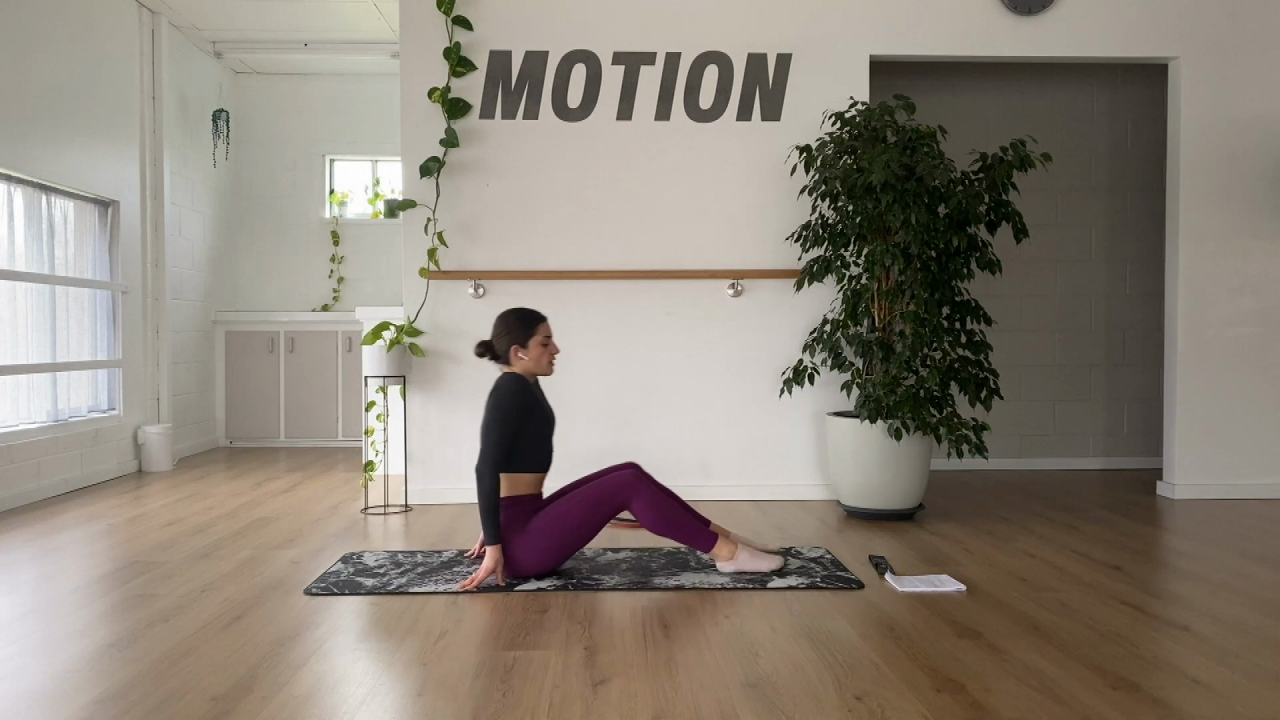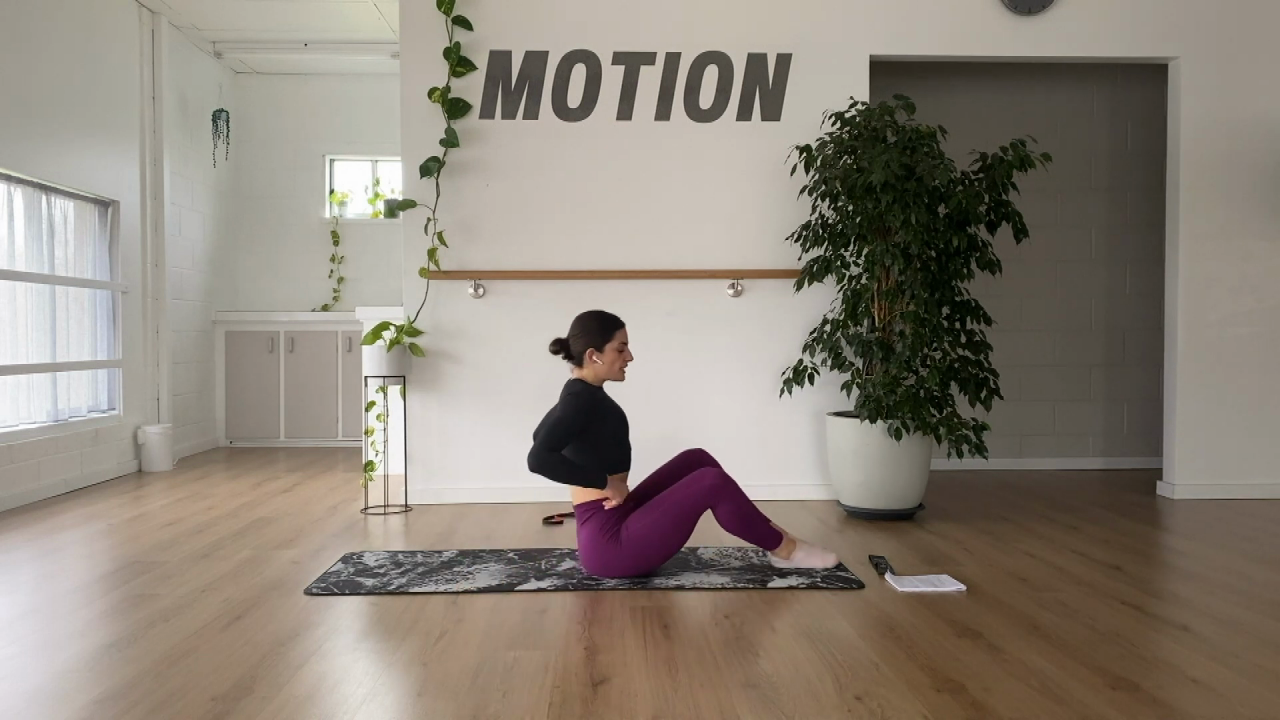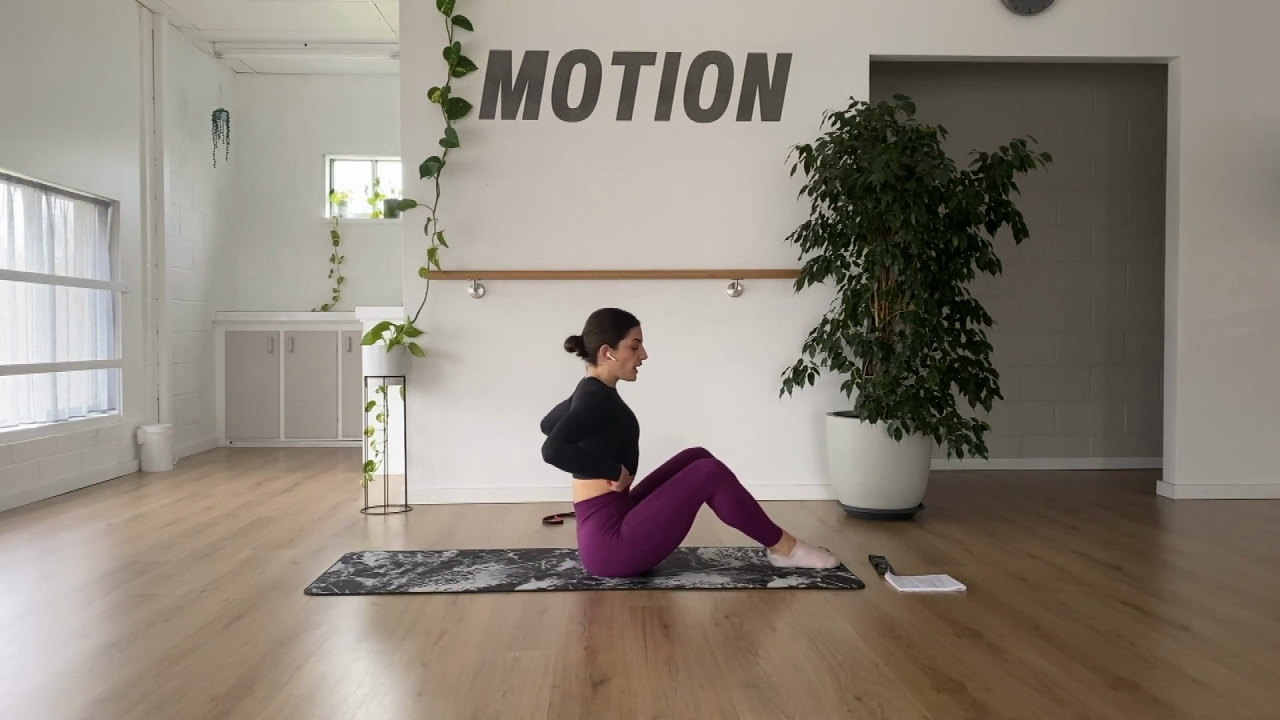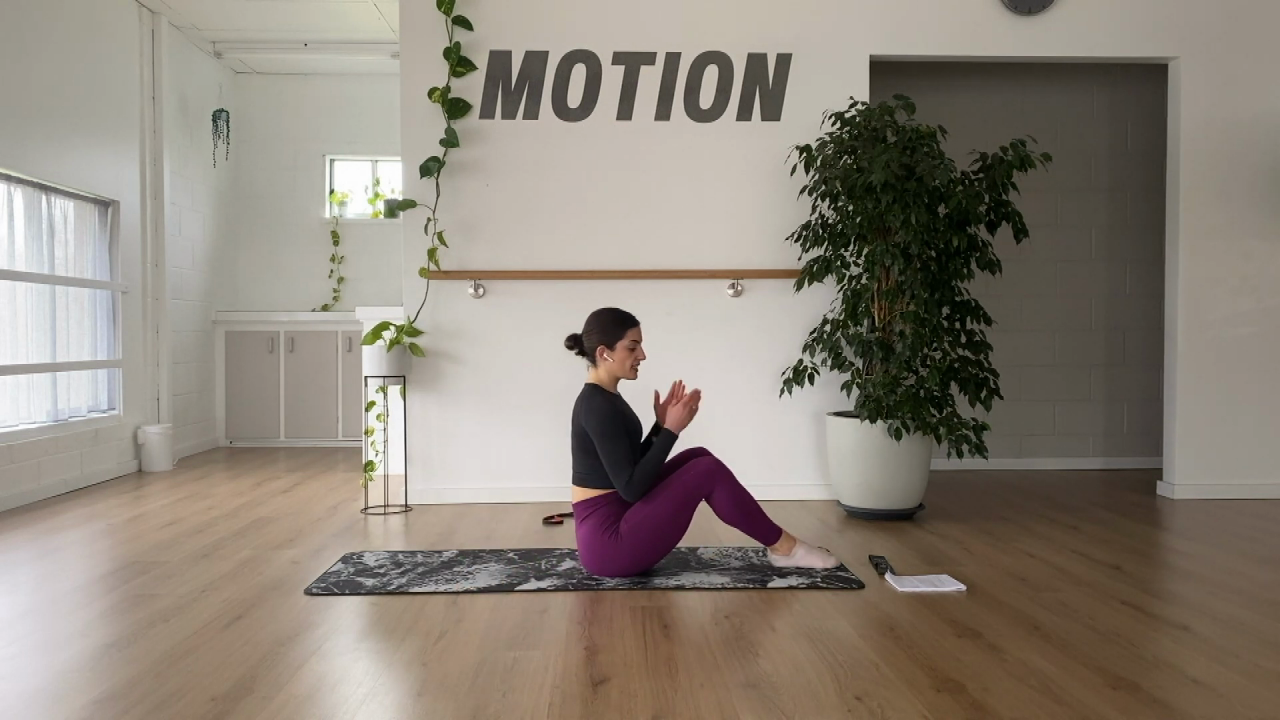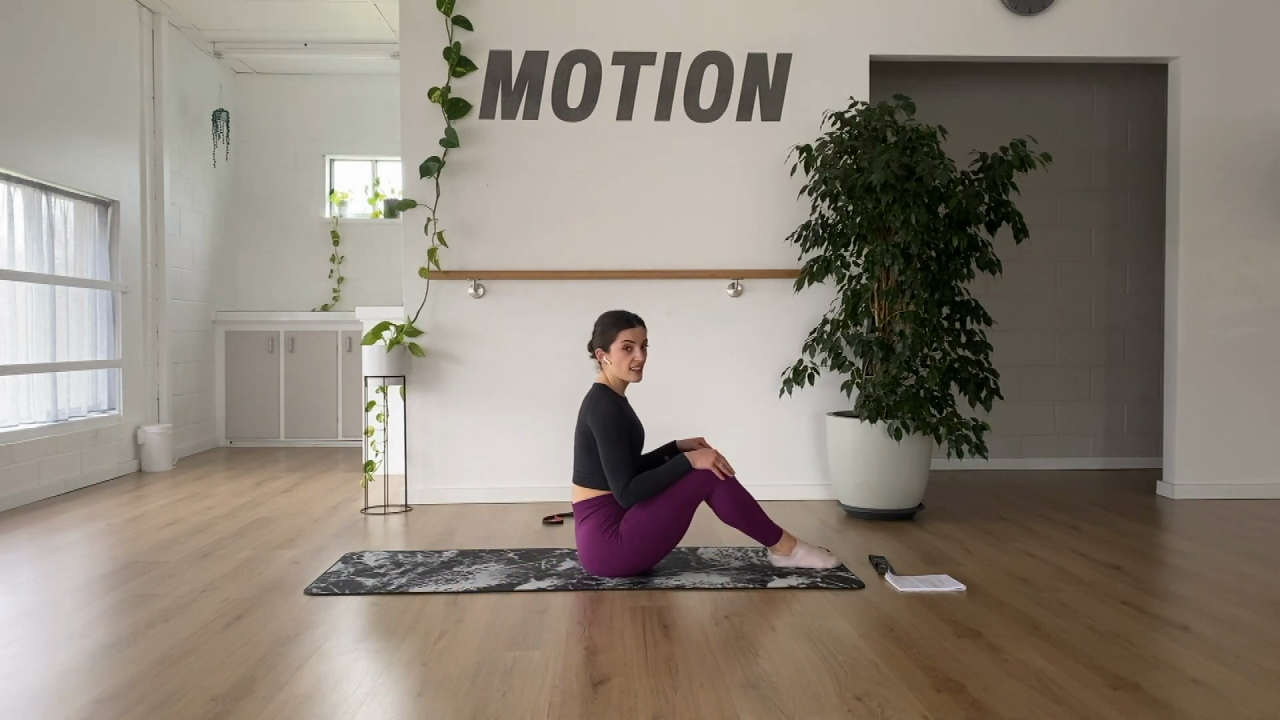
dt=1s
person 1, frame 1
left shoulder: (524, 387)
right shoulder: (511, 390)
right elbow: (487, 467)
left wrist: (495, 530)
right wrist: (494, 545)
left hip: (528, 520)
right hip: (518, 542)
left knee: (629, 473)
right knee: (626, 486)
left ankle: (720, 534)
right ankle: (725, 551)
person 1, frame 2
left shoulder: (582, 393)
right shoulder: (581, 398)
left elbow: (542, 435)
right elbow: (539, 458)
right wrist: (604, 481)
left hip: (618, 523)
right hip: (609, 545)
left knee: (696, 460)
right knee: (712, 482)
left ankle: (772, 534)
right ankle: (784, 549)
person 1, frame 3
left shoulder: (592, 391)
right shoulder: (596, 397)
left elbow: (548, 424)
right elbow: (553, 450)
right wrist: (613, 470)
left hip: (613, 524)
right hip: (609, 543)
left knee: (696, 459)
right knee: (710, 472)
left ankle: (771, 534)
right ankle: (783, 547)
person 1, frame 4
left shoulder: (603, 398)
right shoulder: (599, 405)
left elbow: (633, 466)
right elbow: (630, 487)
left wrist: (662, 426)
right wrist: (671, 431)
left hip: (613, 527)
right hip: (609, 544)
left knee: (699, 458)
right knee: (708, 471)
left ankle: (778, 541)
right ankle: (783, 546)
person 1, frame 5
left shoulder: (610, 400)
right shoulder: (605, 407)
right elbow: (626, 492)
left wrist: (678, 448)
right wrist: (688, 460)
left hip: (612, 530)
right hip: (609, 544)
left knee: (704, 467)
right knee: (708, 474)
left ankle: (780, 543)
right ankle: (784, 547)
